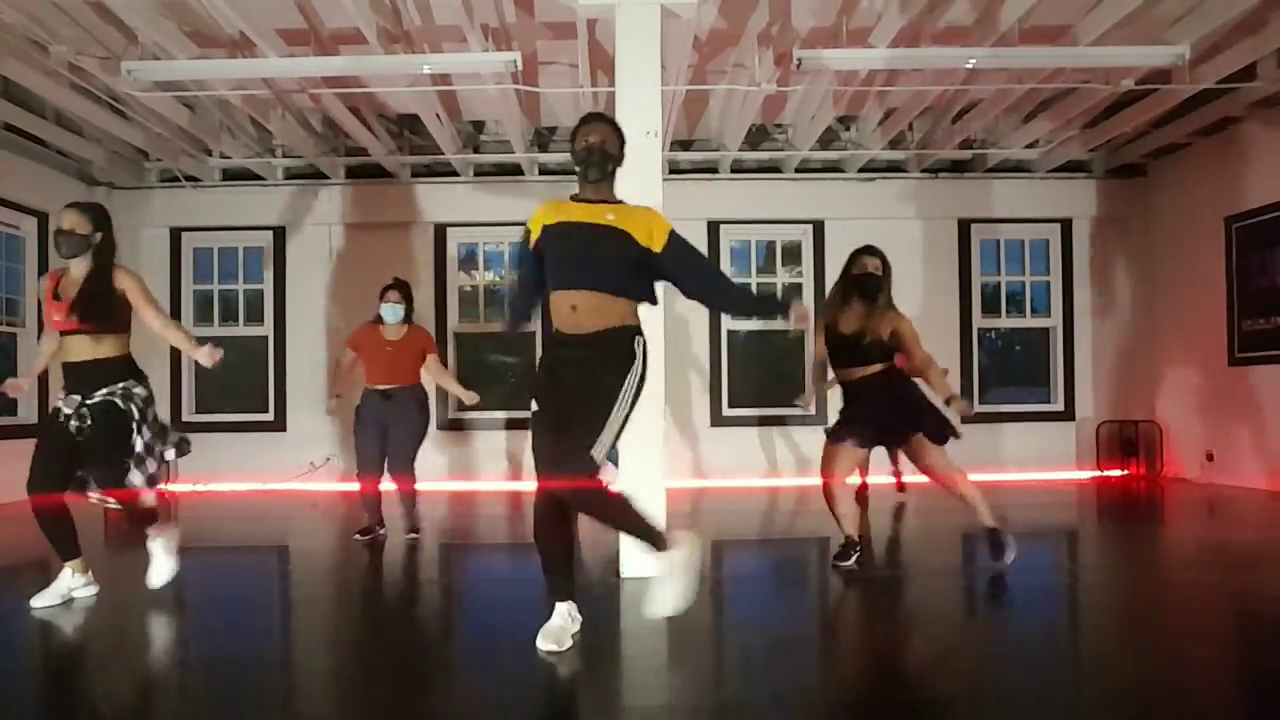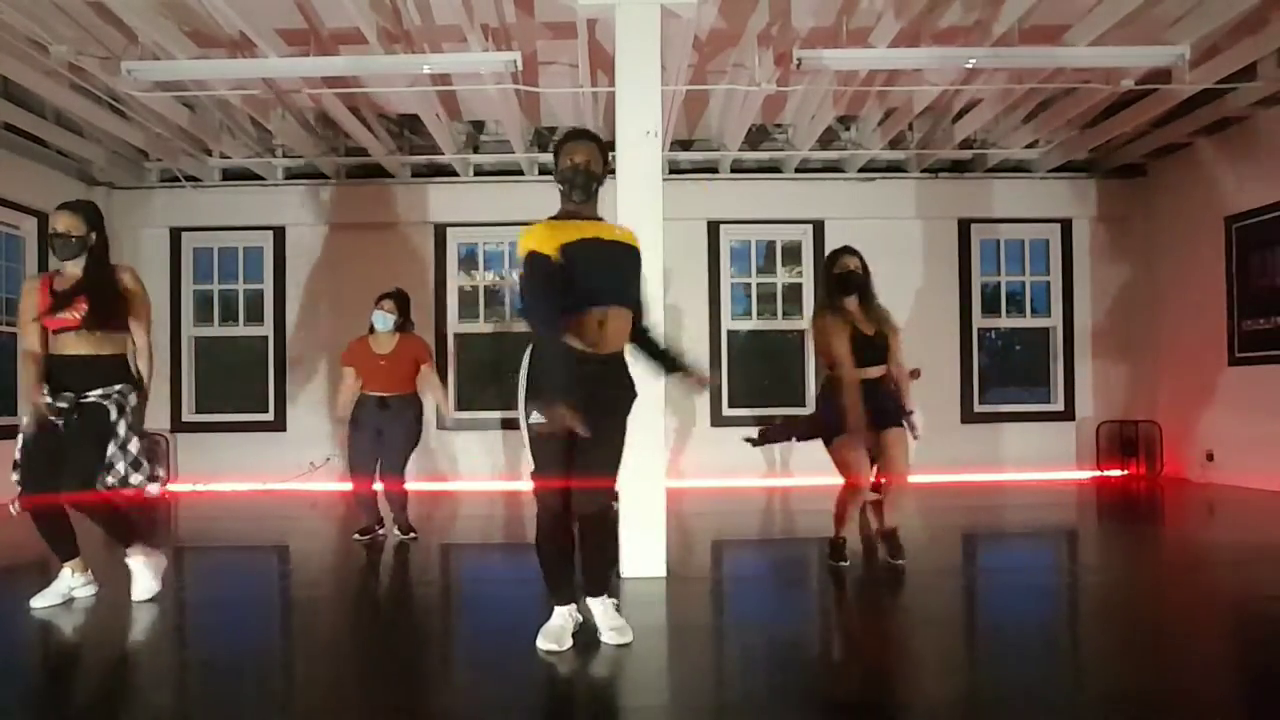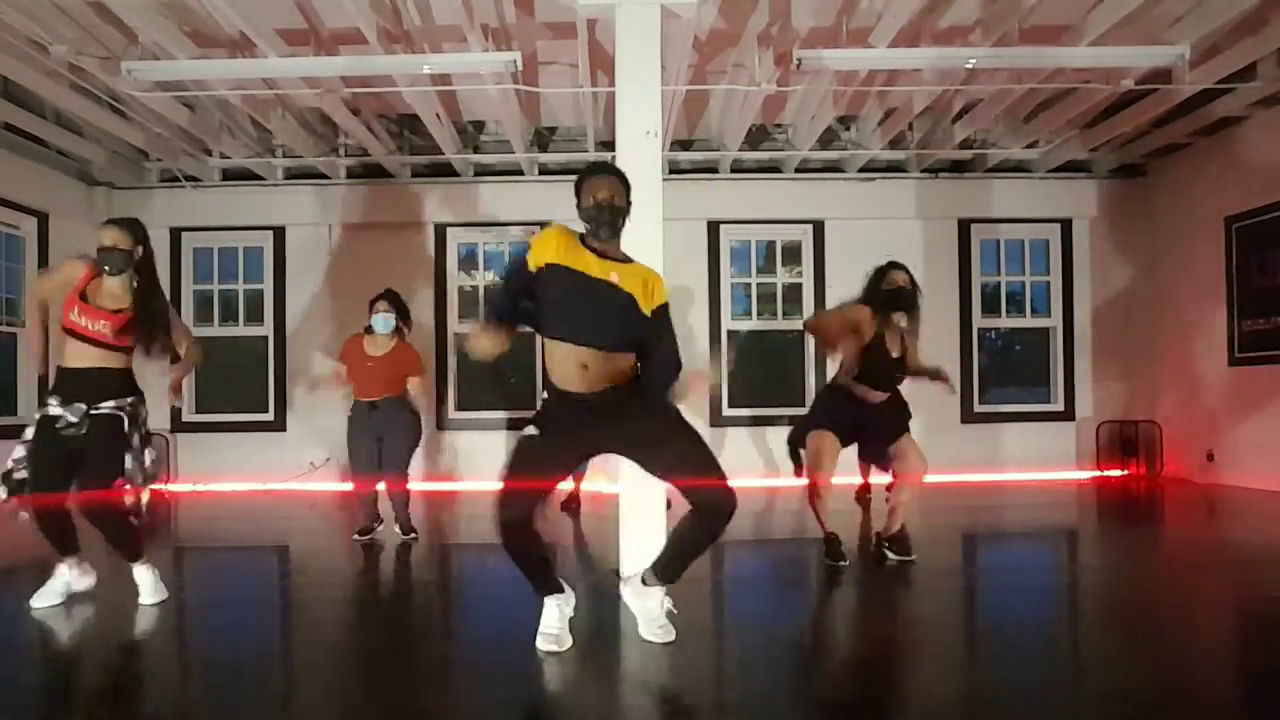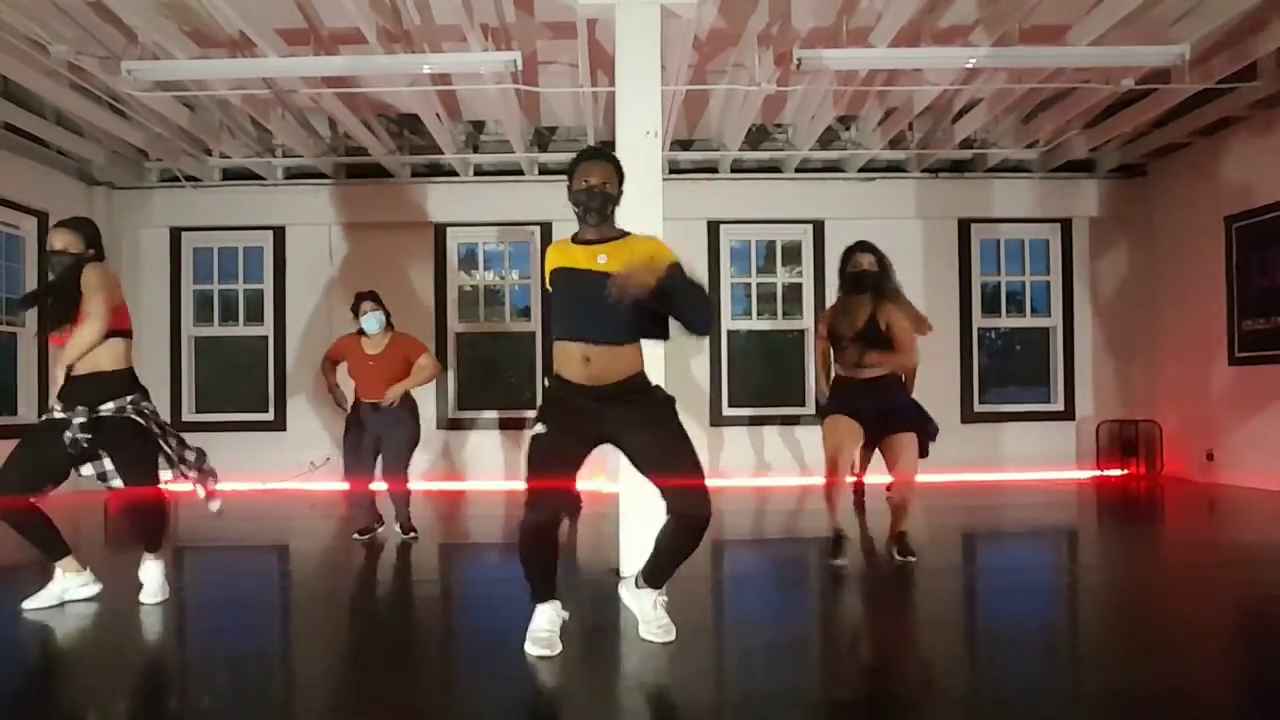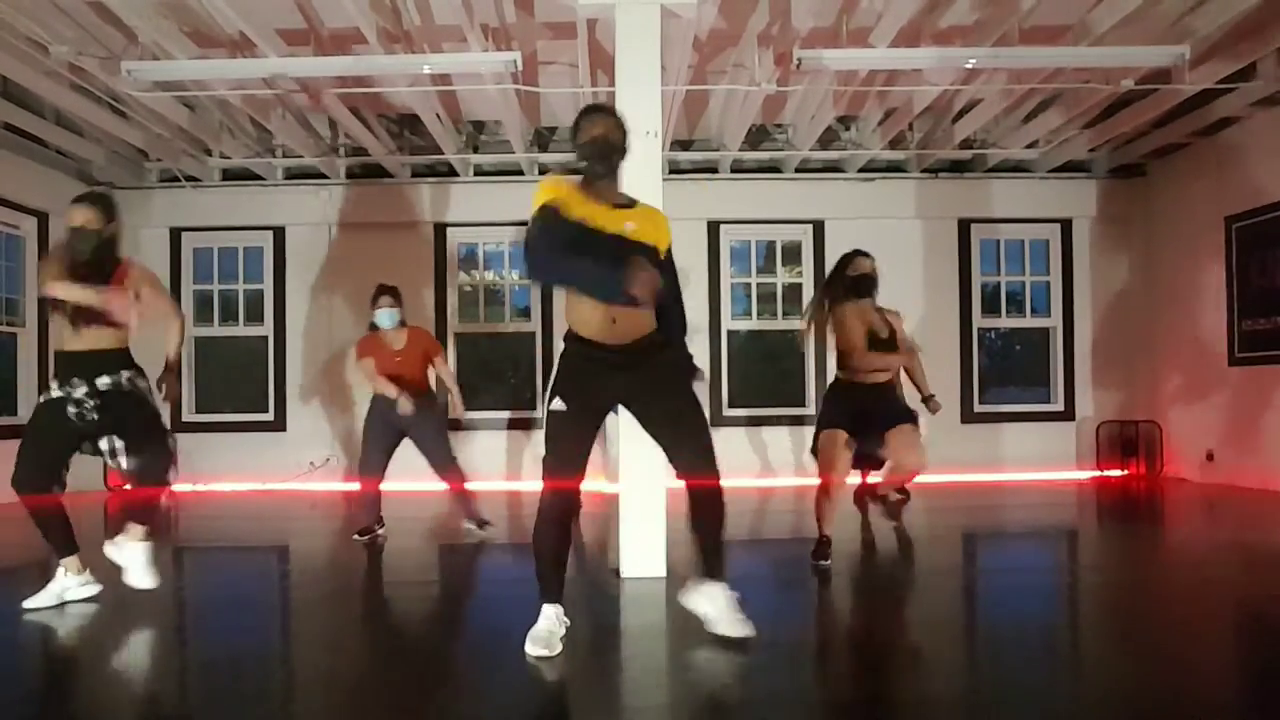
dt=0.4s
person 1, frame 1
left shoulder: (645, 224)
right shoulder: (546, 222)
left elbow: (706, 282)
right elbow: (527, 285)
left wrist: (777, 307)
right wrist: (513, 335)
left hip: (616, 355)
right hip: (558, 359)
left knee: (577, 477)
right knee: (549, 489)
left ankle: (670, 548)
right ankle: (564, 607)
person 1, frame 2
left shoulder: (623, 239)
right shoulder: (543, 239)
right elbow: (542, 318)
left wrist: (680, 367)
right wrist: (557, 395)
left hip: (611, 376)
right hip: (557, 374)
left knee: (594, 499)
right knee: (553, 499)
left ankle: (603, 599)
right ankle: (565, 607)
person 1, frame 3
left shoulder: (646, 284)
right shoulder: (549, 245)
left elbow: (662, 362)
right elbow: (510, 297)
left wrist: (676, 384)
right wrist: (494, 327)
left hip: (633, 405)
right hip: (563, 409)
left knee: (718, 502)
right knee: (512, 512)
left ankle: (651, 587)
right ankle: (555, 598)
person 1, frame 4
left shoulder: (647, 252)
right shoulder: (555, 257)
left elbow: (700, 319)
left wrist: (658, 284)
left hip: (633, 399)
right hip: (567, 399)
left knee: (694, 507)
right knee: (539, 513)
left ankle: (645, 589)
right ankle: (546, 607)
person 1, frame 5
left shoulder: (653, 223)
right shoulder: (556, 197)
right elbow: (541, 260)
left wrist: (682, 366)
right wrist: (620, 279)
left hip: (650, 363)
right hip: (584, 362)
left knee: (703, 476)
right knee: (560, 490)
left ankle: (710, 586)
right ankle: (551, 610)
person 2, frame 1
left shoulder: (119, 279)
right shoulder: (49, 283)
left elbow: (159, 323)
left wrist: (197, 351)
left hip: (117, 389)
right hip: (73, 396)
left knee: (109, 480)
right knee: (41, 485)
left ankle: (158, 533)
right ankle: (76, 574)
person 2, frame 2
left shoulder: (122, 279)
right shoulder: (38, 288)
left elbow: (141, 343)
right elbow: (32, 348)
left wrist: (140, 399)
right wrist: (33, 390)
left hip: (110, 389)
right hip: (60, 393)
left knee: (78, 488)
right knee: (34, 488)
left ankle: (141, 556)
right ankle: (75, 573)
person 2, frame 3
left shoulder: (150, 303)
right shoulder: (79, 272)
left elbow: (189, 350)
right elbow: (38, 292)
left wrist: (176, 379)
right wrist: (36, 337)
left hip: (113, 404)
right hip: (63, 402)
left knee: (94, 498)
right knee: (41, 495)
left ankle: (143, 569)
right ankle: (70, 568)
person 2, frame 4
left shoulder: (94, 276)
right shoulder: (56, 296)
left elbow: (95, 325)
left wrist: (63, 363)
left hip: (118, 403)
right hip: (69, 409)
left knee: (142, 488)
left ankle: (153, 564)
right ankle: (71, 573)
person 2, frame 5
left shoulder: (131, 272)
right shoulder: (60, 258)
left elbow: (173, 318)
right elbow: (52, 285)
left wrist: (171, 370)
right wrist: (106, 297)
left hip: (118, 381)
right hip: (66, 385)
left knee: (150, 454)
right knee: (29, 479)
left ankle: (133, 539)
right ankle: (72, 573)
person 3, frame 1
left shoulder: (889, 318)
right shoulder: (831, 316)
left elbow: (920, 360)
right elbow: (823, 359)
left wrist: (948, 396)
left hip: (898, 400)
right hip: (860, 406)
left knee: (941, 472)
right knee: (831, 476)
left ankle: (992, 529)
right ankle: (850, 541)
person 3, frame 2
left shoulder: (879, 315)
right shoulder: (829, 320)
left elbow: (896, 363)
right elbow: (844, 371)
left wrist: (906, 409)
right wrist: (855, 423)
left hip: (882, 397)
right hip: (846, 402)
left knee: (895, 472)
right knee: (859, 478)
left ankle: (885, 529)
right ankle: (838, 539)
person 3, frame 3
left shoulder: (906, 334)
right shoulder: (863, 316)
left elbow: (909, 367)
right elbow: (813, 324)
left wrist: (933, 372)
right wrist: (840, 340)
left hip: (881, 411)
right hip: (840, 407)
left knee: (914, 470)
right knee: (819, 477)
left ankle: (889, 535)
right ankle: (830, 537)
person 3, frame 4
left shoulder: (889, 310)
right shoulder: (833, 315)
left elbow: (909, 359)
right elbow: (823, 355)
left wrist: (859, 357)
right wrist: (823, 389)
left hip: (890, 398)
right hip: (847, 396)
left knee: (905, 475)
right knee: (837, 466)
left ankle: (899, 534)
right ankle: (837, 534)
person 3, frame 5
left shoulder: (888, 316)
right shoulder: (845, 315)
left elbow: (907, 355)
right elbow: (858, 360)
left wrist: (928, 395)
right wrist: (901, 356)
left hip: (884, 402)
right hip: (844, 402)
left knee: (910, 462)
right knee: (832, 478)
left ankle: (884, 490)
right ankle: (823, 538)
person 4, frame 1
left shoulder: (420, 335)
right shoulder: (365, 333)
left elbow: (436, 370)
right elbow: (345, 363)
left wrist: (463, 393)
right wrist: (336, 393)
left hip: (409, 404)
right hip: (372, 405)
left knee: (401, 467)
right knee: (367, 469)
left ankle: (412, 520)
right ankle: (375, 522)
person 4, frame 2
left shoulder: (413, 344)
right shoulder: (357, 347)
left elbow: (431, 379)
right elbow: (349, 383)
left wrist: (445, 407)
right wrist: (342, 409)
left hip: (404, 411)
right hip: (368, 411)
left knee: (391, 473)
right knee: (360, 473)
left ankle: (401, 521)
right ankle: (373, 522)
person 4, frame 3
left shoulder: (406, 351)
right shoulder: (353, 344)
left elbow: (416, 390)
right elbow: (343, 375)
left wrist: (424, 409)
left hip: (399, 415)
right hip: (363, 415)
left knee: (394, 476)
right knee: (363, 477)
left ankle: (402, 521)
right ankle: (371, 520)
person 4, frame 4
left shoulder: (404, 343)
right shoulder: (348, 344)
left elbow: (432, 368)
right elbow: (327, 363)
left wrist: (403, 385)
right wrist: (336, 391)
left hip: (399, 415)
right hip: (363, 417)
left knee: (394, 472)
right knee: (355, 475)
left ankle: (403, 520)
right ankle: (372, 521)
person 4, frame 5
left shoulder: (421, 337)
right shoulder: (367, 344)
left elbow: (443, 368)
right elbow: (373, 377)
left wrist: (456, 399)
right wrist: (398, 395)
left hip: (424, 408)
right hip: (387, 410)
left knee: (445, 464)
right knee: (369, 469)
left ankle: (471, 515)
right ankle: (373, 523)
